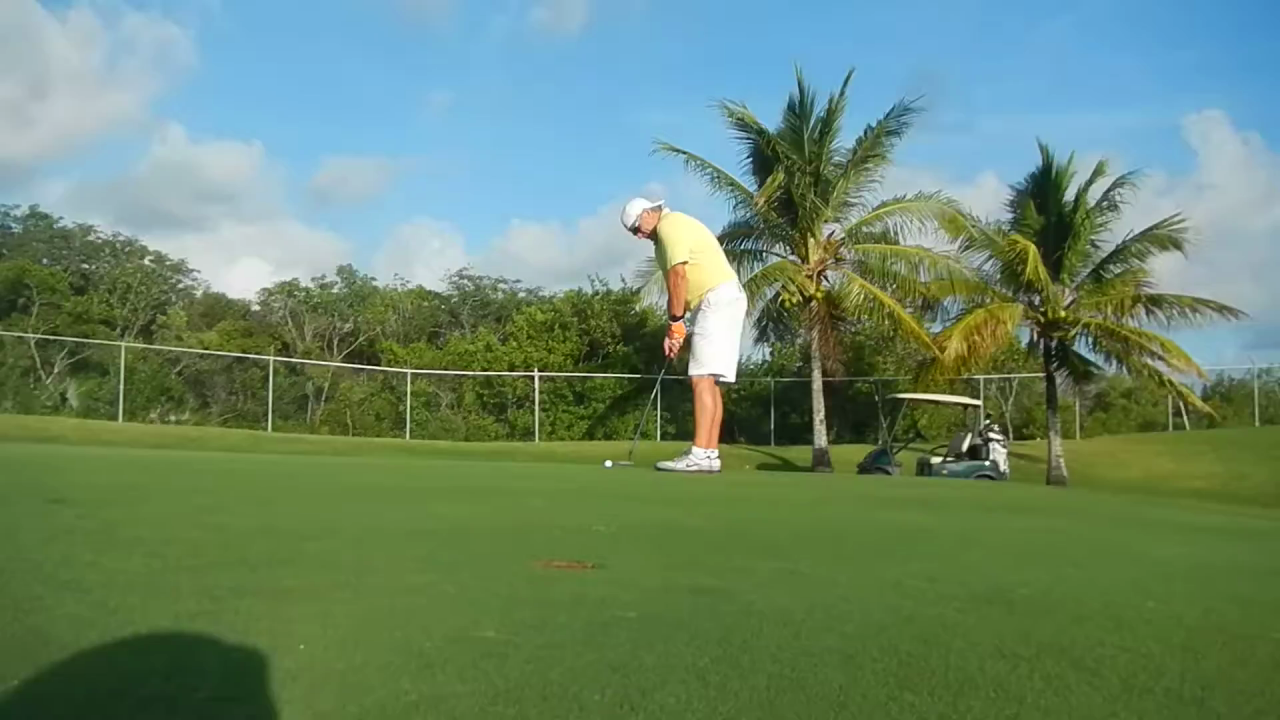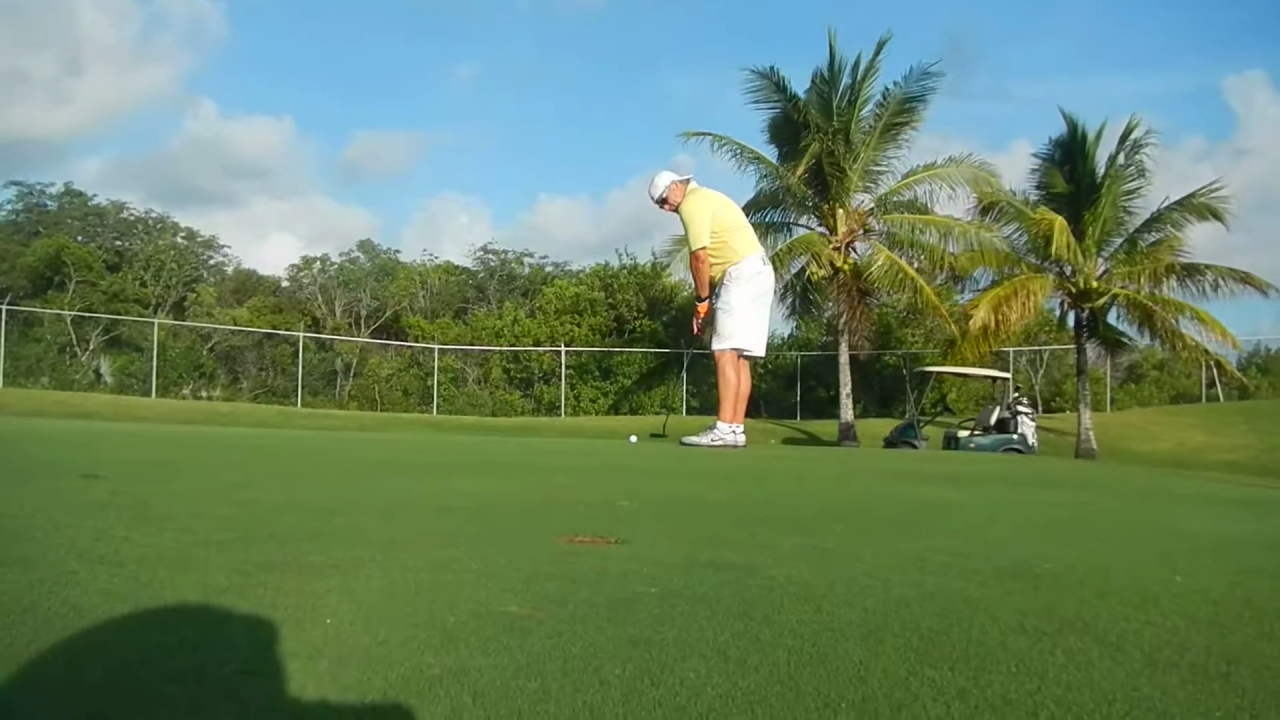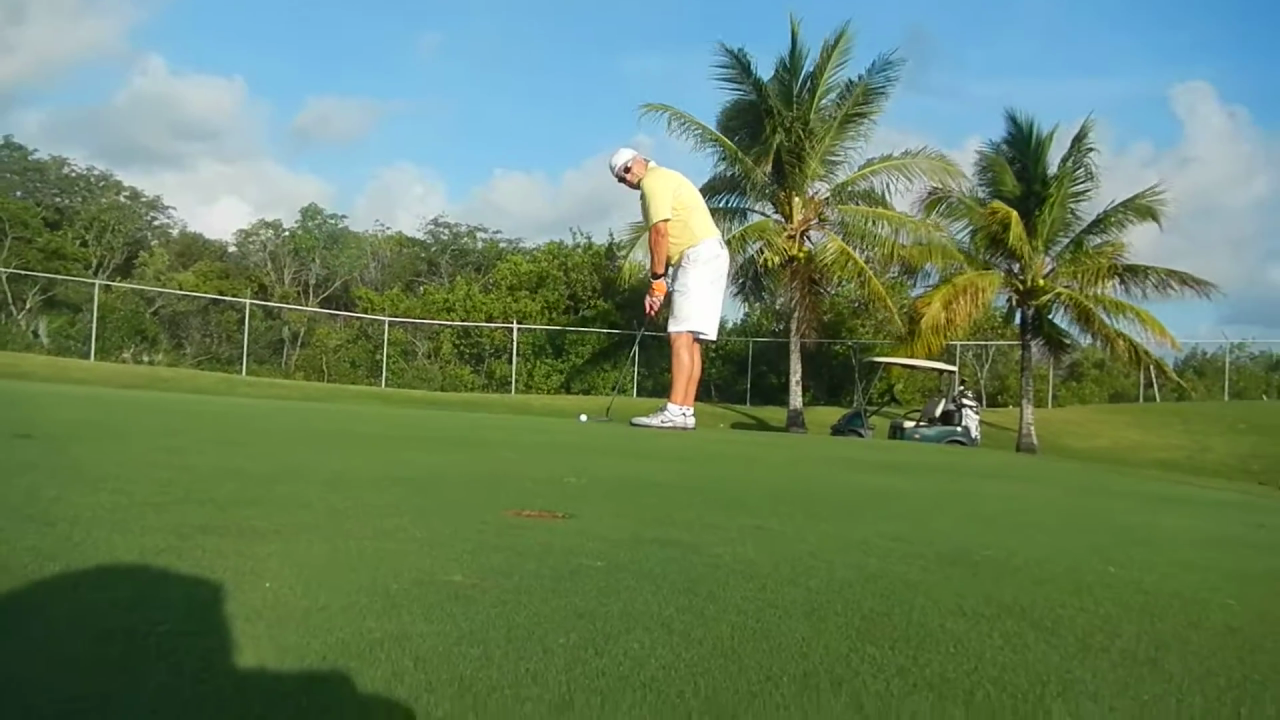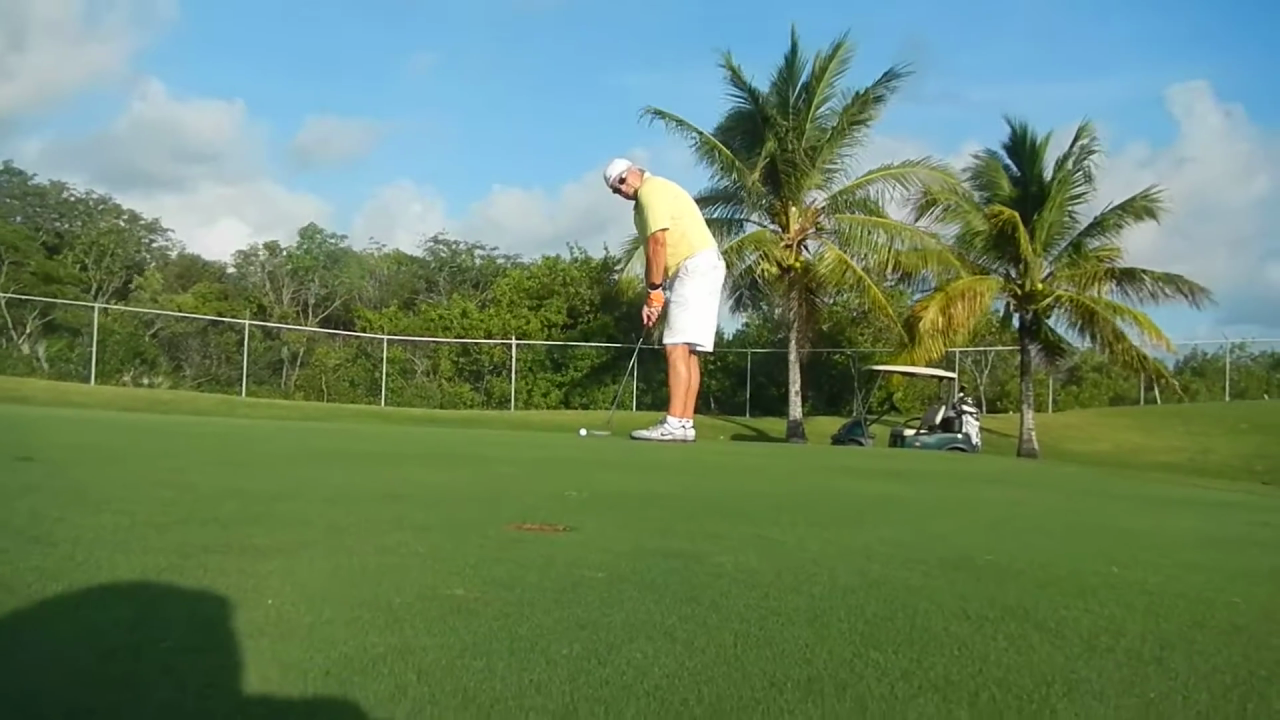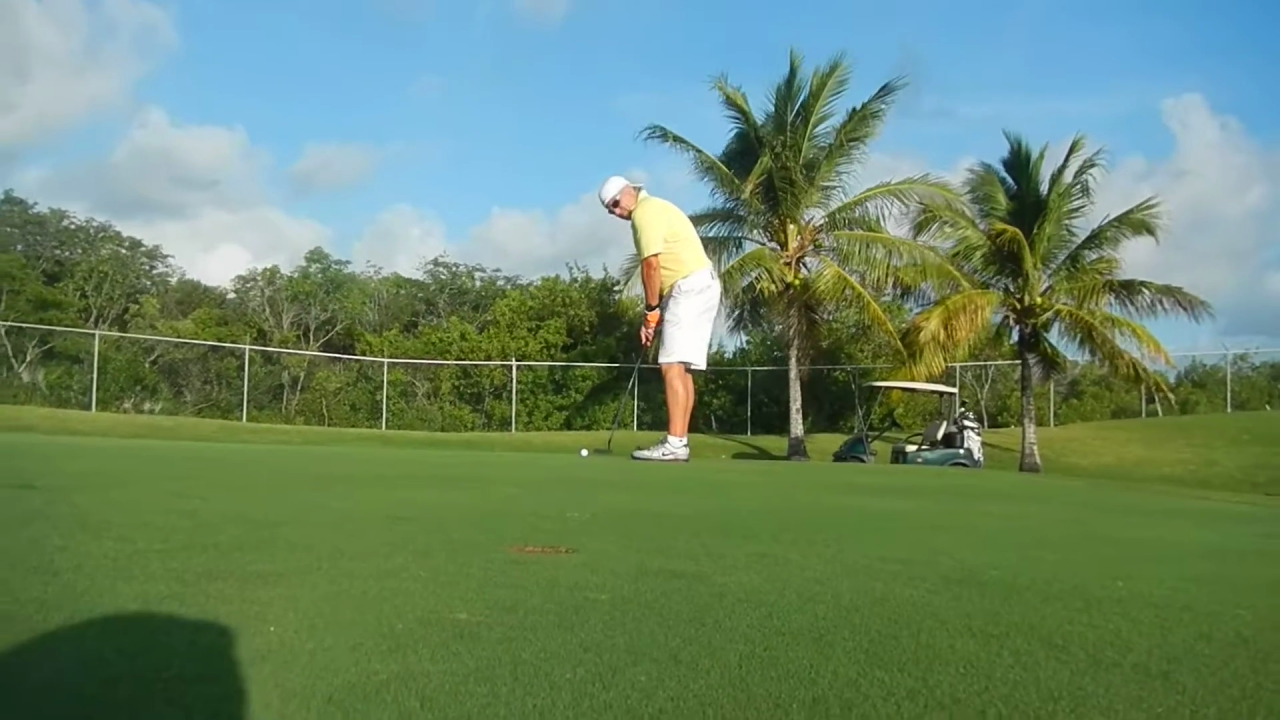
dt=0.4s
person 1, frame 1
left shoulder: (670, 224)
right shoulder: (661, 241)
left elbow: (678, 276)
right elbow: (676, 286)
left wrist: (675, 323)
right wrist: (674, 330)
left hip: (719, 300)
right hip: (713, 303)
left knee: (703, 378)
right knee: (709, 380)
left ankle: (699, 454)
right ankle: (710, 453)
person 1, frame 2
left shoulder: (692, 203)
right shoulder: (703, 200)
left elbow: (699, 258)
right elbow: (709, 259)
left wrist: (701, 302)
right wrist: (705, 304)
left hip: (743, 274)
right hip: (755, 273)
left knee: (726, 352)
right knee: (739, 356)
left ankle: (725, 429)
right ankle: (735, 429)
person 1, frame 3
left shoulder: (654, 179)
right shoulder: (649, 193)
left elbow: (660, 232)
right elbow: (660, 240)
left wrist: (656, 280)
right wrist: (655, 287)
left hip: (700, 256)
right hip: (698, 259)
left knee: (681, 334)
right knee: (690, 338)
left ankle: (674, 411)
right ankle: (685, 411)
person 1, frame 4
left shoulder: (651, 189)
right shoulder: (640, 208)
left elbow: (658, 242)
right elbow: (652, 254)
left wrist: (654, 290)
right wrist: (652, 297)
left hip: (697, 267)
right hip: (692, 271)
left knee: (678, 346)
right knee: (686, 349)
left ankle: (674, 424)
right ankle: (685, 423)
person 1, frame 5
left shoulder: (645, 211)
right shoulder: (649, 212)
left elbow: (651, 266)
right elbow: (657, 268)
left wrist: (651, 311)
right wrist: (653, 313)
left hip: (691, 287)
right hip: (694, 288)
left knee: (672, 365)
right knee: (680, 366)
left ankle: (674, 443)
right ankle: (679, 441)
